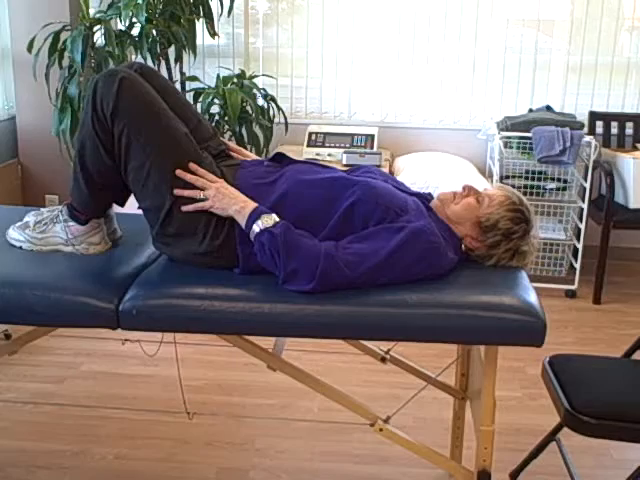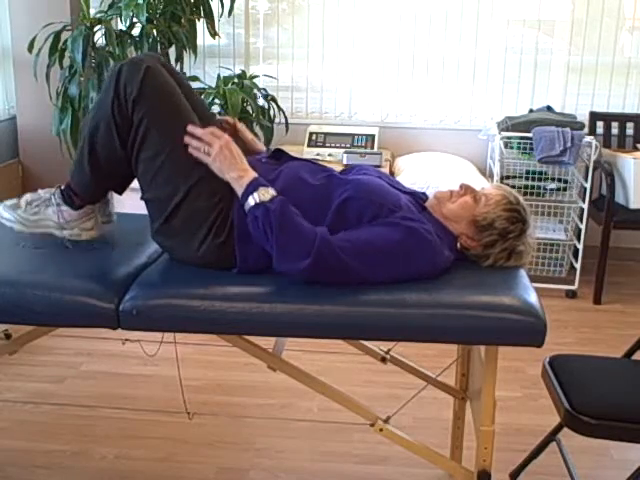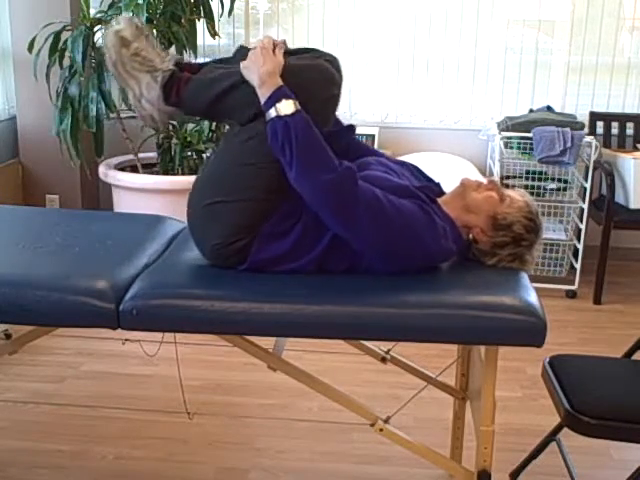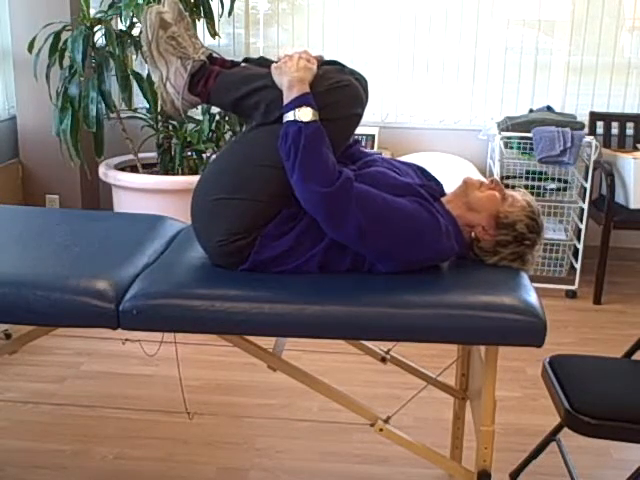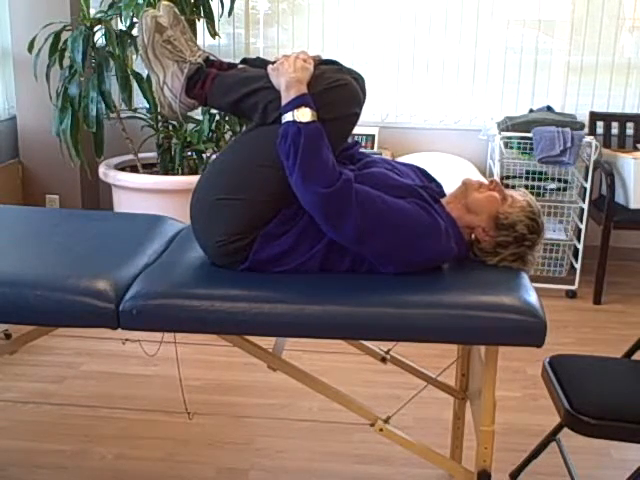
dt=1s
person 1, frame 1
left shoulder: (426, 244)
right shoulder: (421, 204)
left elbow: (314, 268)
left wrist: (243, 208)
right wrist: (258, 163)
left hip: (215, 228)
right hip: (237, 180)
left knee: (115, 91)
right knee: (134, 77)
left ankle: (83, 223)
right ankle: (93, 211)
person 1, frame 2
left shoulder: (418, 245)
right shoulder: (417, 205)
left elbow: (306, 255)
left wrist: (241, 174)
right wrist: (256, 152)
left hip: (215, 229)
right hip: (239, 188)
left knee: (135, 82)
right knee: (147, 73)
left ankle: (77, 207)
right ankle: (87, 196)
person 1, frame 3
left shoulder: (420, 234)
right shoulder: (427, 192)
left elbow: (327, 184)
right elbow: (346, 149)
left wrist: (271, 88)
right wrist: (283, 76)
left hip: (230, 234)
right hip: (271, 203)
left knee: (314, 78)
right knee: (317, 70)
left ankle: (171, 89)
right ankle: (182, 80)
person 1, frame 4
left shoulder: (421, 231)
right shoulder: (430, 200)
left elbow: (324, 191)
right elbow: (349, 159)
left wrist: (297, 92)
right wrist: (307, 86)
left hip: (234, 231)
right hip: (268, 210)
left knee: (336, 90)
right knee: (338, 84)
left ankle: (199, 79)
right ankle: (206, 71)
person 1, frame 5
left shoulder: (421, 233)
right shoulder: (430, 198)
left elbow: (324, 191)
right elbow: (345, 159)
left wrist: (295, 94)
right wrist: (305, 86)
left hip: (233, 231)
right hip: (266, 210)
left knee: (334, 89)
right knee: (335, 81)
left ankle: (196, 83)
right ankle: (202, 70)
